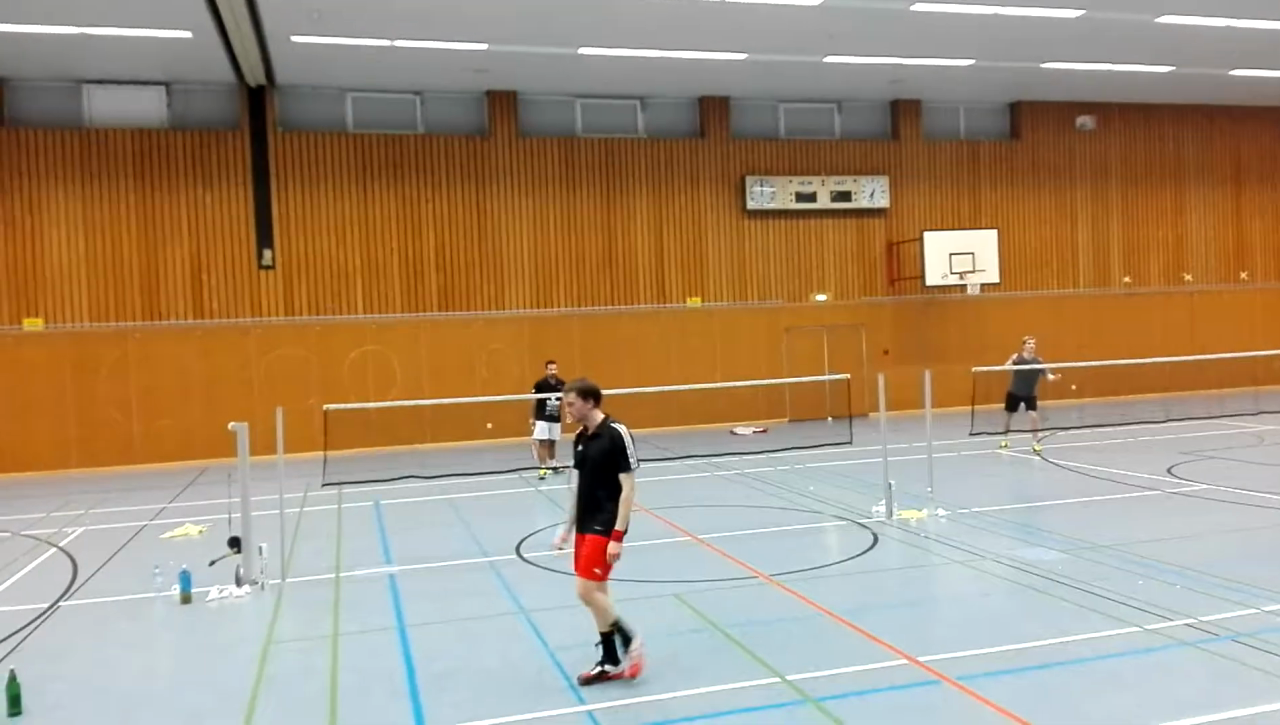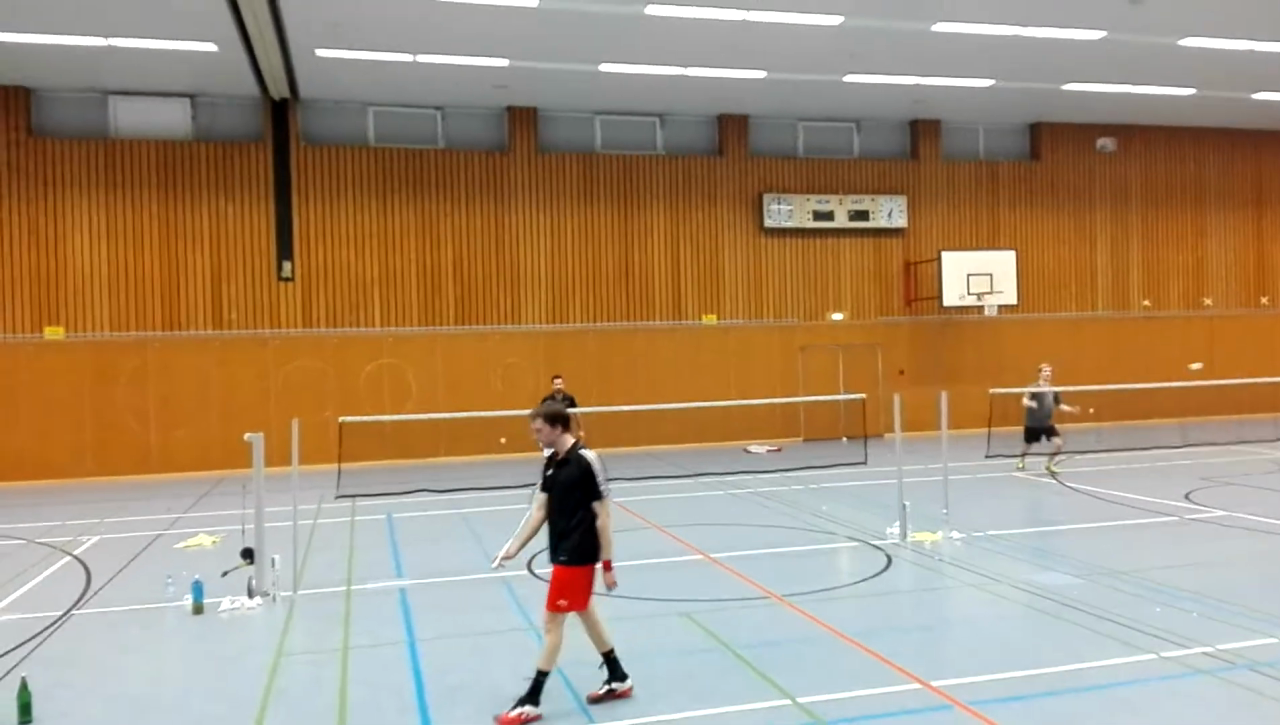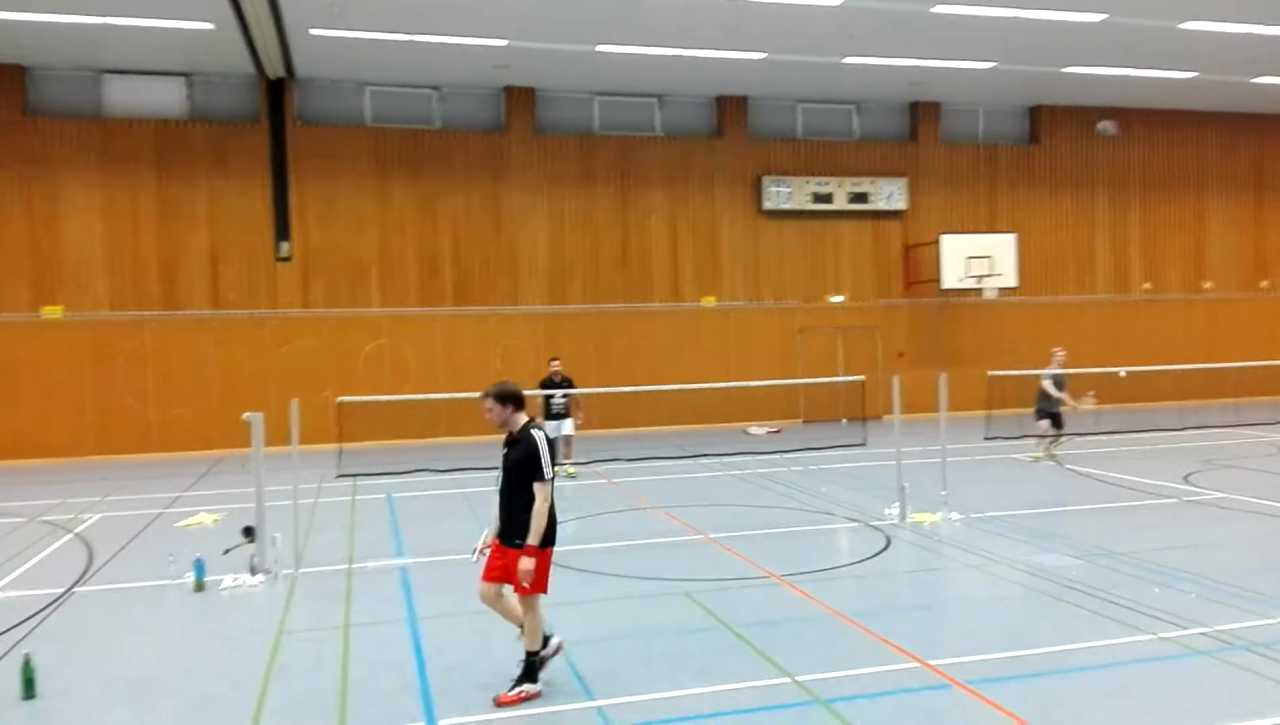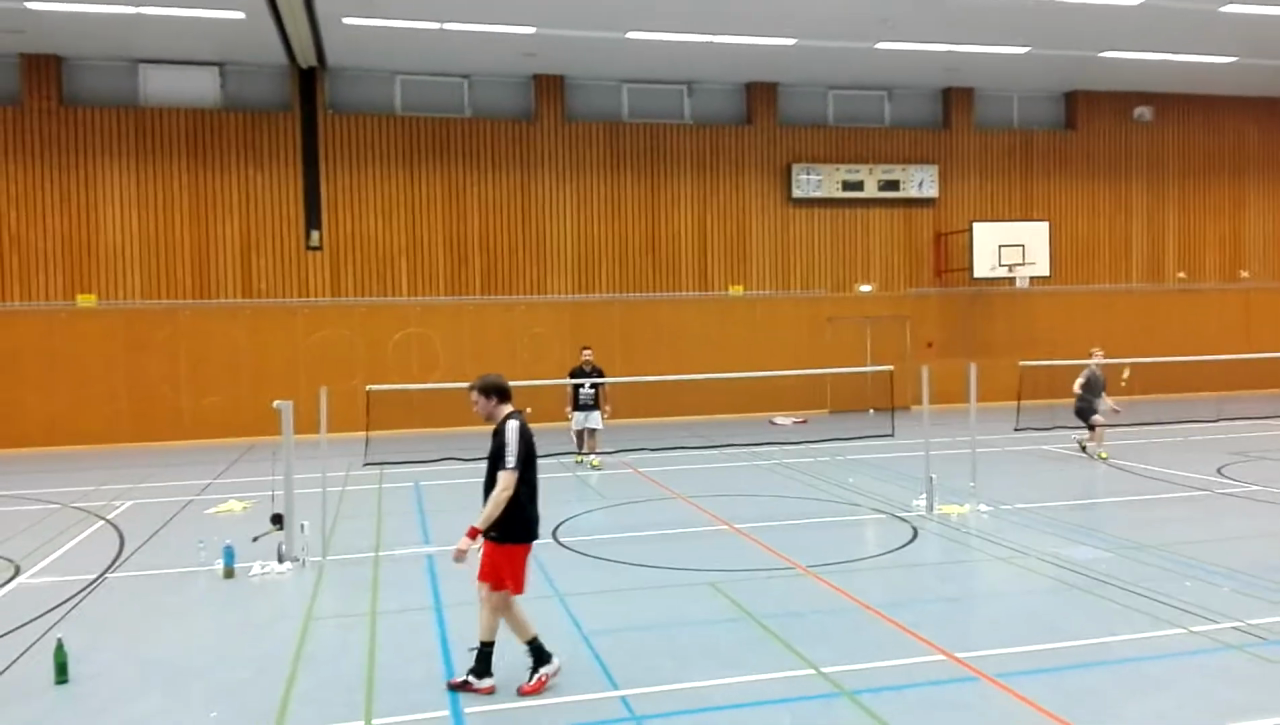
dt=0.3s
person 1, frame 1
left shoulder: (617, 435)
right shoulder: (580, 438)
left elbow: (628, 489)
left wrist: (617, 536)
right wrist: (567, 526)
left hip: (605, 528)
right hip: (585, 527)
left knee: (587, 590)
right knee: (597, 590)
left ankle: (628, 641)
right ankle: (610, 660)
person 1, frame 2
left shoulder: (587, 461)
right shoulder: (551, 462)
left elbow: (603, 516)
right elbow: (540, 511)
left wrist: (607, 565)
right wrist: (515, 547)
left hip: (577, 558)
right hip: (561, 554)
left knee: (552, 623)
right knee: (586, 614)
right ankle: (618, 679)
person 1, frame 3
left shoulder: (535, 439)
right shoulder: (510, 440)
left elbow: (542, 500)
left wrist: (530, 551)
right wrist: (492, 533)
left hip: (530, 540)
right hip: (508, 536)
left knee: (528, 603)
right knee: (488, 593)
left ankle: (530, 679)
right ankle: (543, 642)
person 1, frame 4
left shoulder: (510, 429)
right shoulder: (509, 428)
left elbow: (504, 490)
left wrist: (472, 534)
right wrist: (485, 533)
left hip: (511, 533)
right hip: (502, 532)
left knee: (501, 602)
right knee: (487, 595)
left ankle: (543, 661)
right ankle: (481, 673)
